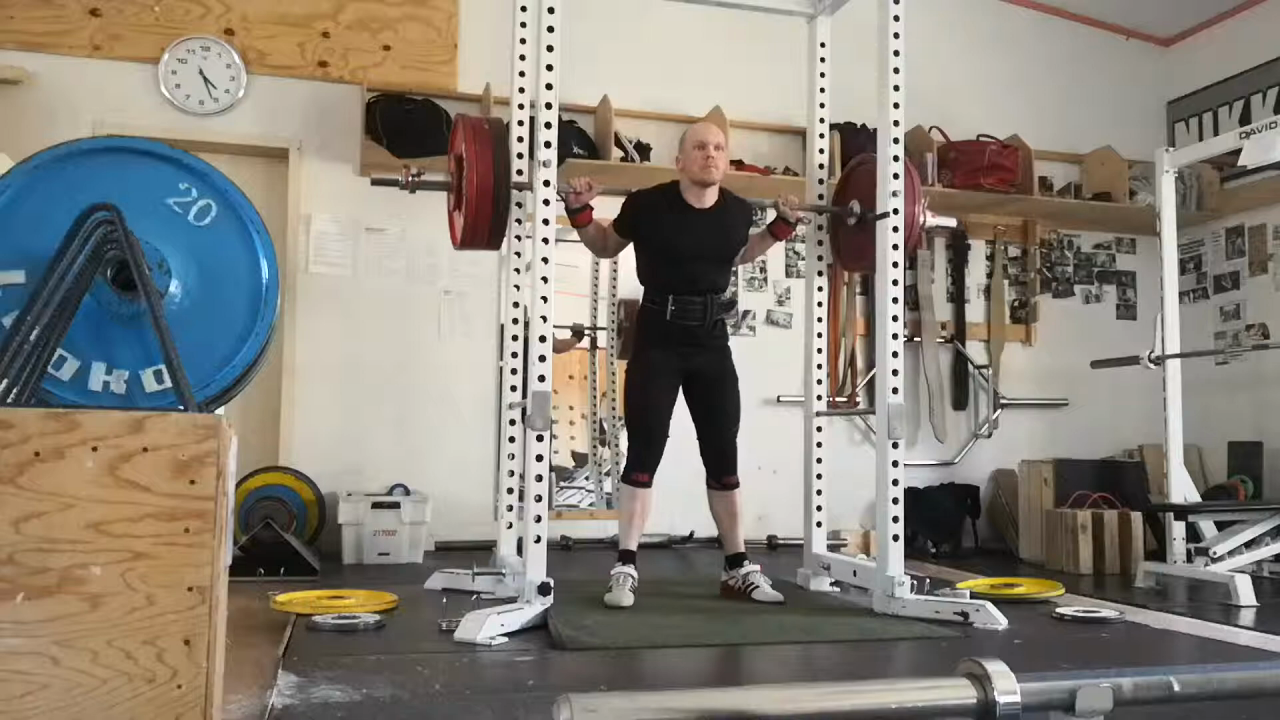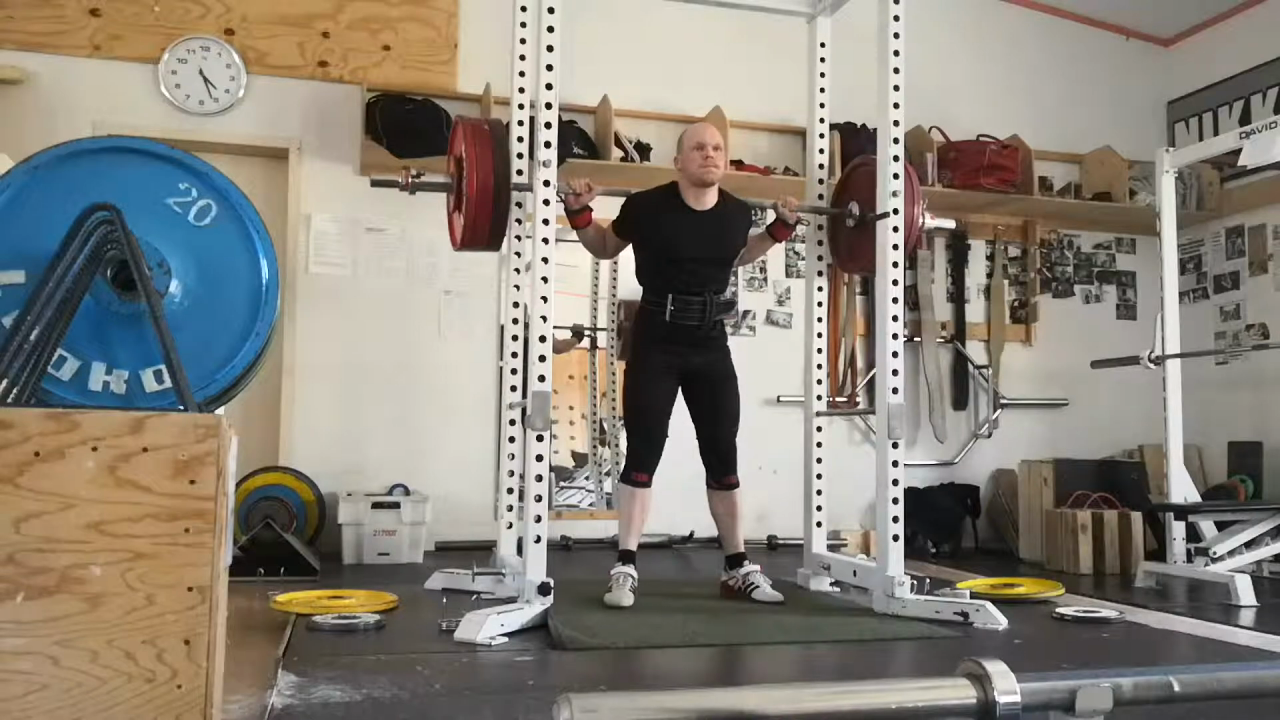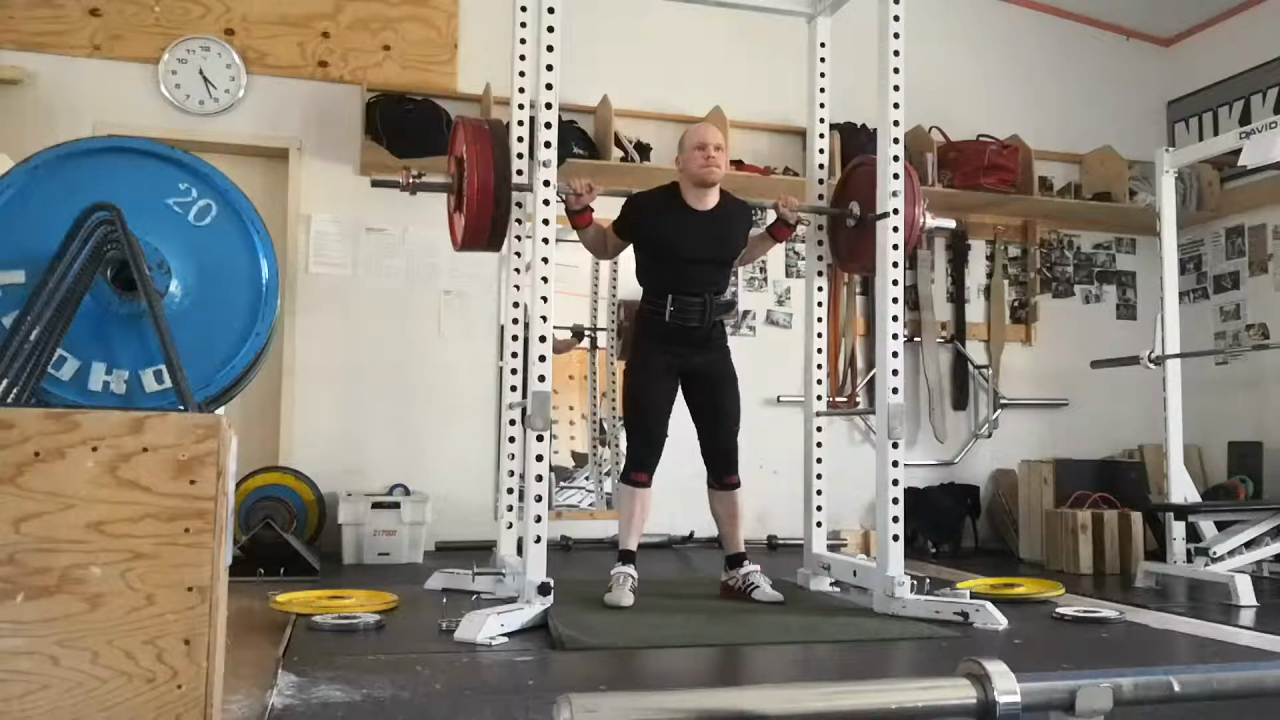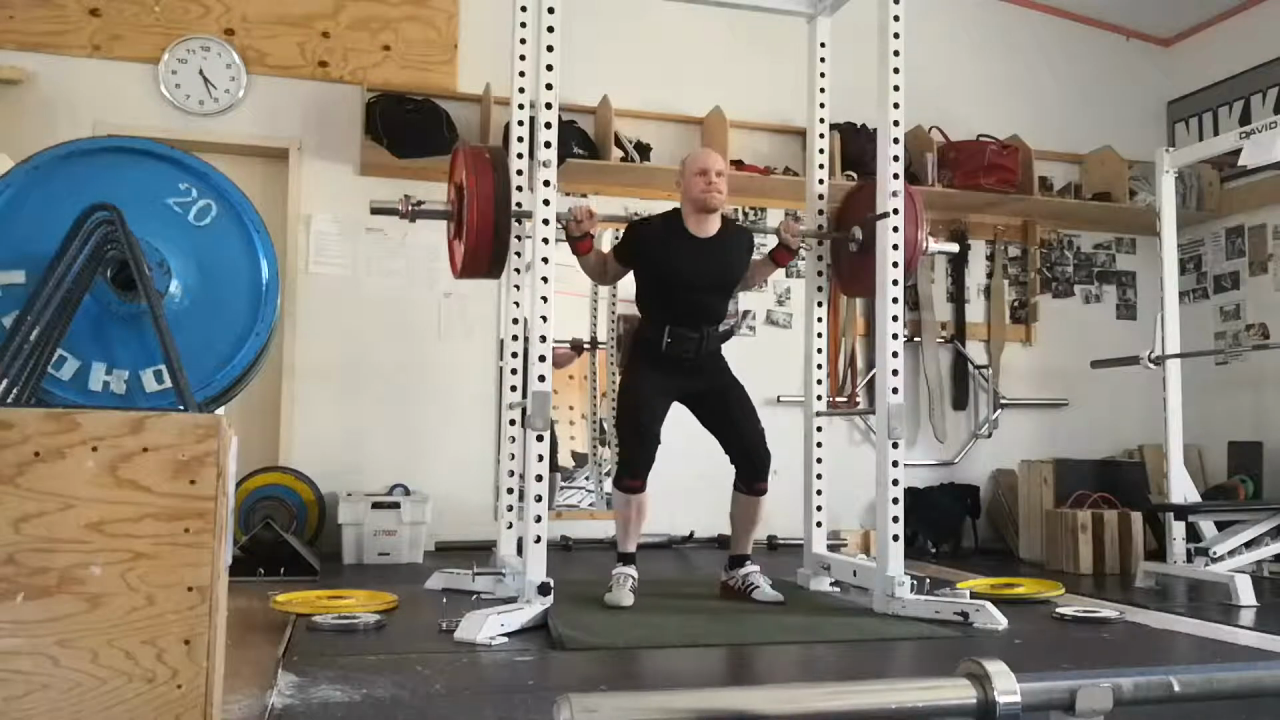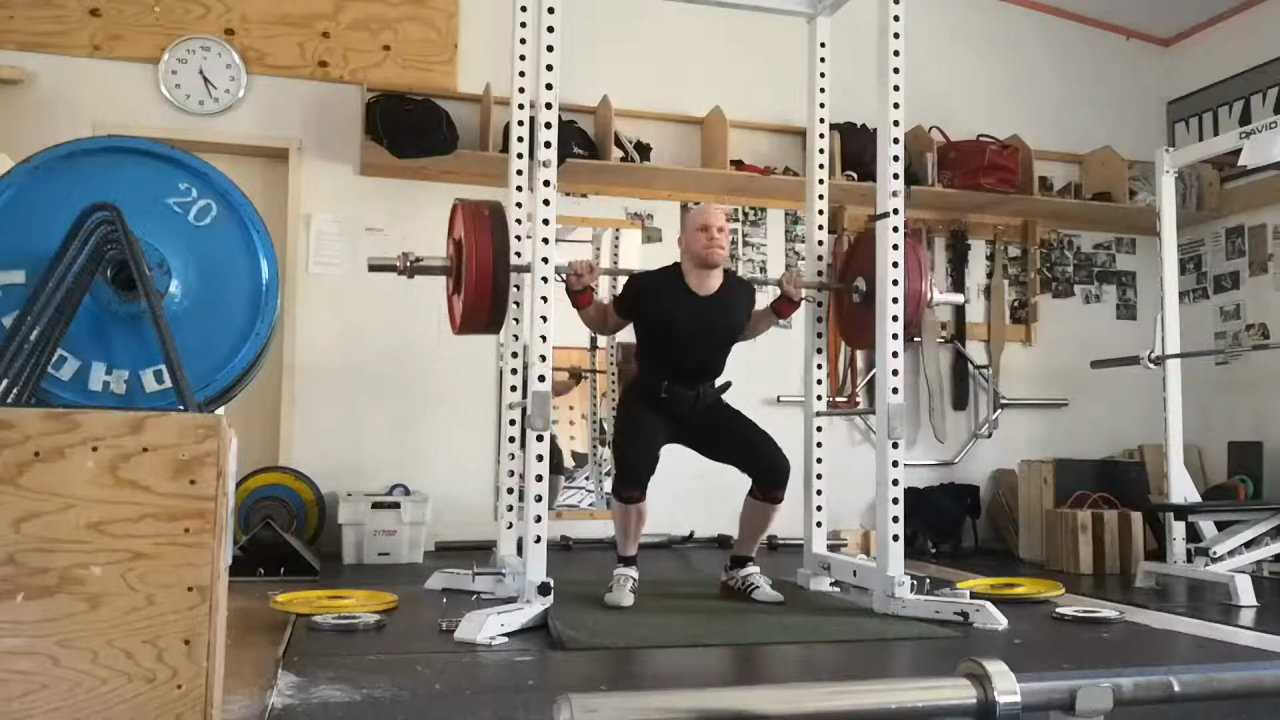
dt=0.4s
person 1, frame 1
left shoulder: (738, 211)
right shoulder: (647, 205)
right elbow: (605, 247)
left wrist: (782, 225)
right wrist: (579, 212)
left hip: (712, 343)
right hip: (657, 341)
left knee: (723, 457)
right knee: (644, 454)
left ankle: (738, 568)
right ankle: (625, 568)
person 1, frame 2
left shoulder: (737, 213)
right shoulder: (647, 207)
right elbow: (605, 248)
left wrist: (781, 228)
right wrist: (578, 213)
left hip: (710, 343)
right hip: (656, 342)
left knee: (723, 457)
right knee: (643, 454)
left ankle: (738, 568)
right ankle: (625, 568)
person 1, frame 3
left shoulder: (737, 213)
right shoulder: (648, 207)
right elbow: (605, 248)
left wrist: (782, 228)
right wrist: (579, 213)
left hip: (710, 342)
right hip: (656, 340)
left knee: (724, 457)
right knee: (643, 454)
left ankle: (737, 568)
right ankle: (625, 569)
person 1, frame 4
left shoulder: (739, 239)
right shoulder: (650, 233)
right elbow: (605, 273)
left wrist: (783, 252)
right wrist: (580, 240)
left hip: (708, 361)
right hip: (652, 360)
left knee: (755, 457)
right knee: (636, 458)
left ankle: (739, 569)
right ankle: (625, 569)
person 1, frame 5
left shoulder: (740, 293)
right shoulder: (650, 287)
right elbow: (606, 324)
left wrist: (785, 304)
right wrist: (581, 293)
left hip: (707, 404)
right hip: (649, 403)
left knee: (774, 466)
right knee: (634, 468)
left ankle: (740, 569)
right ankle: (626, 569)
